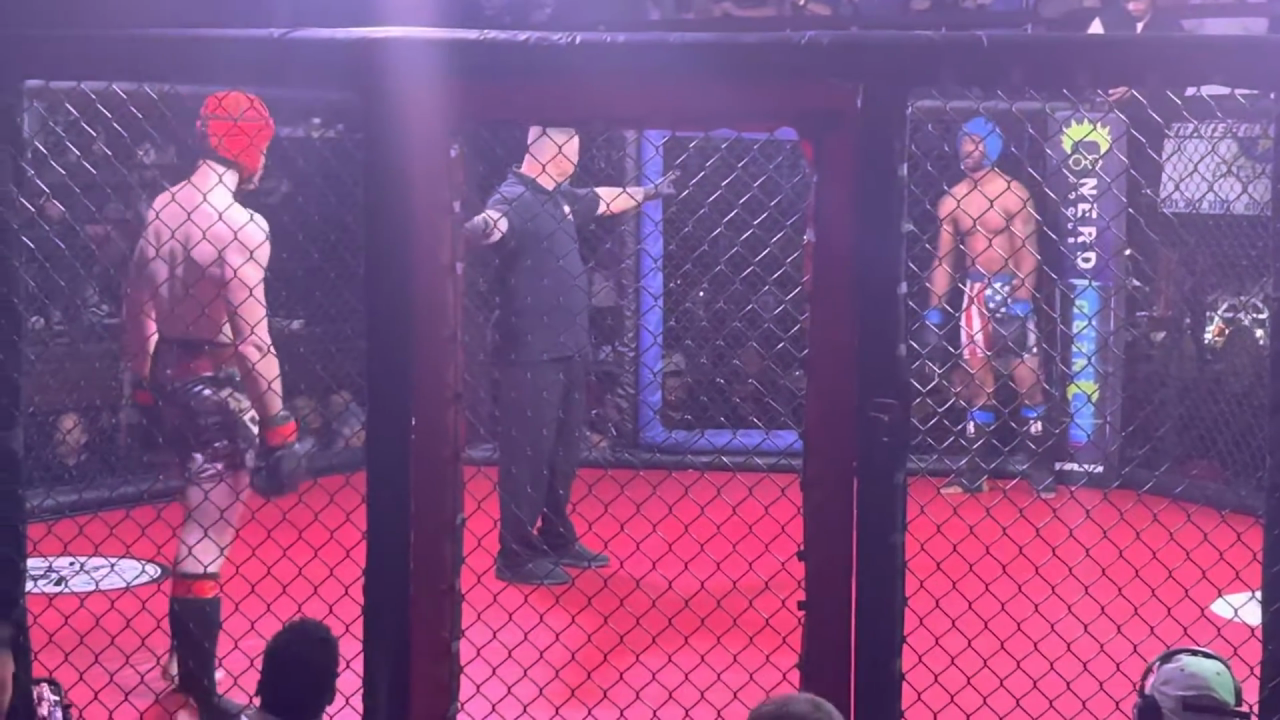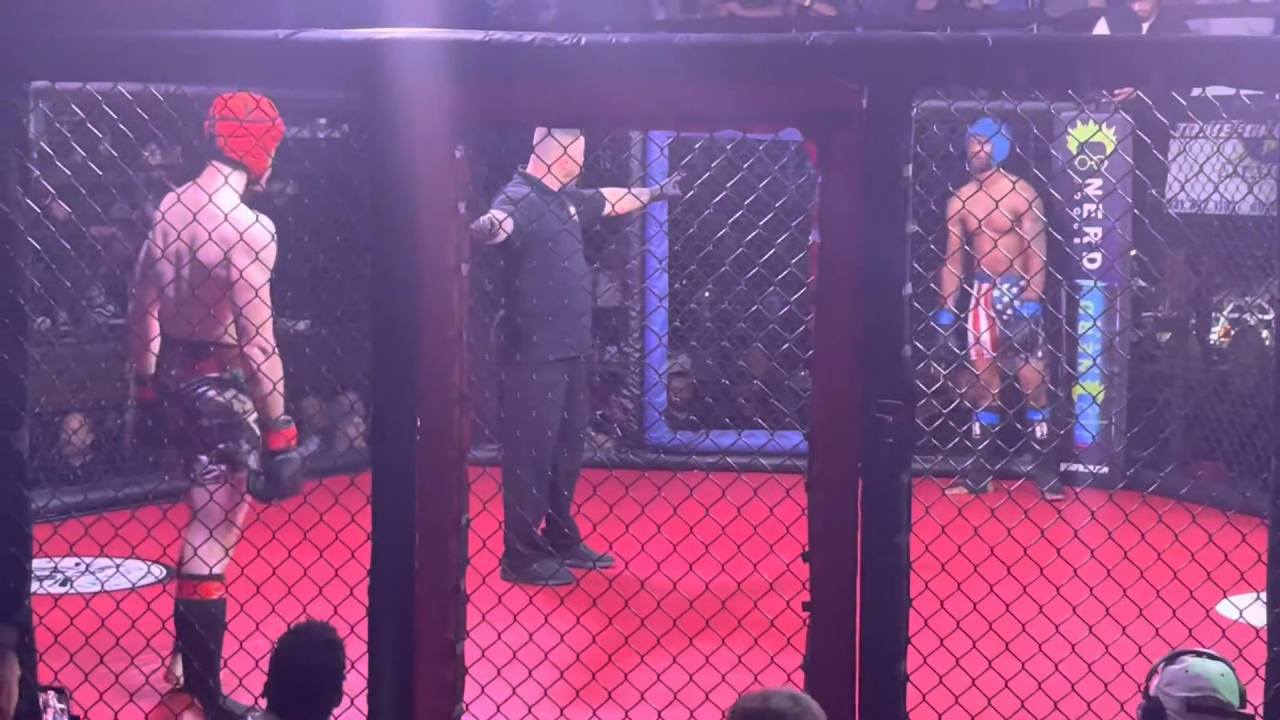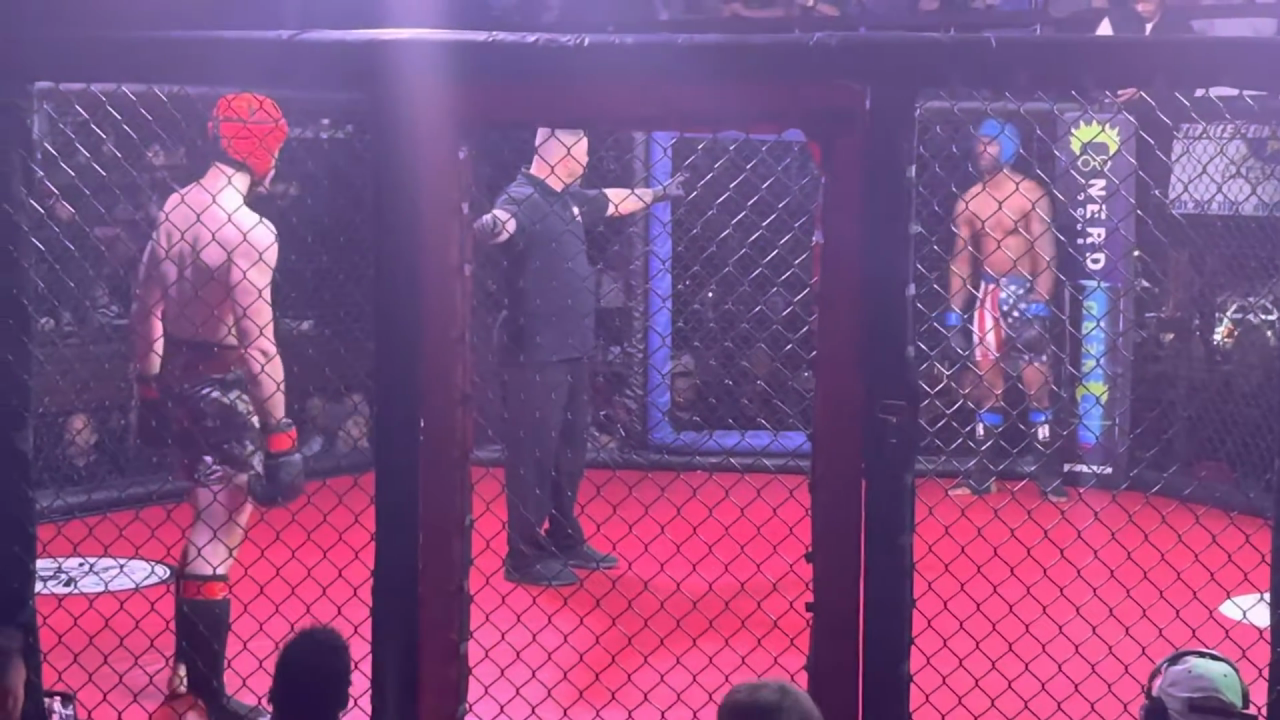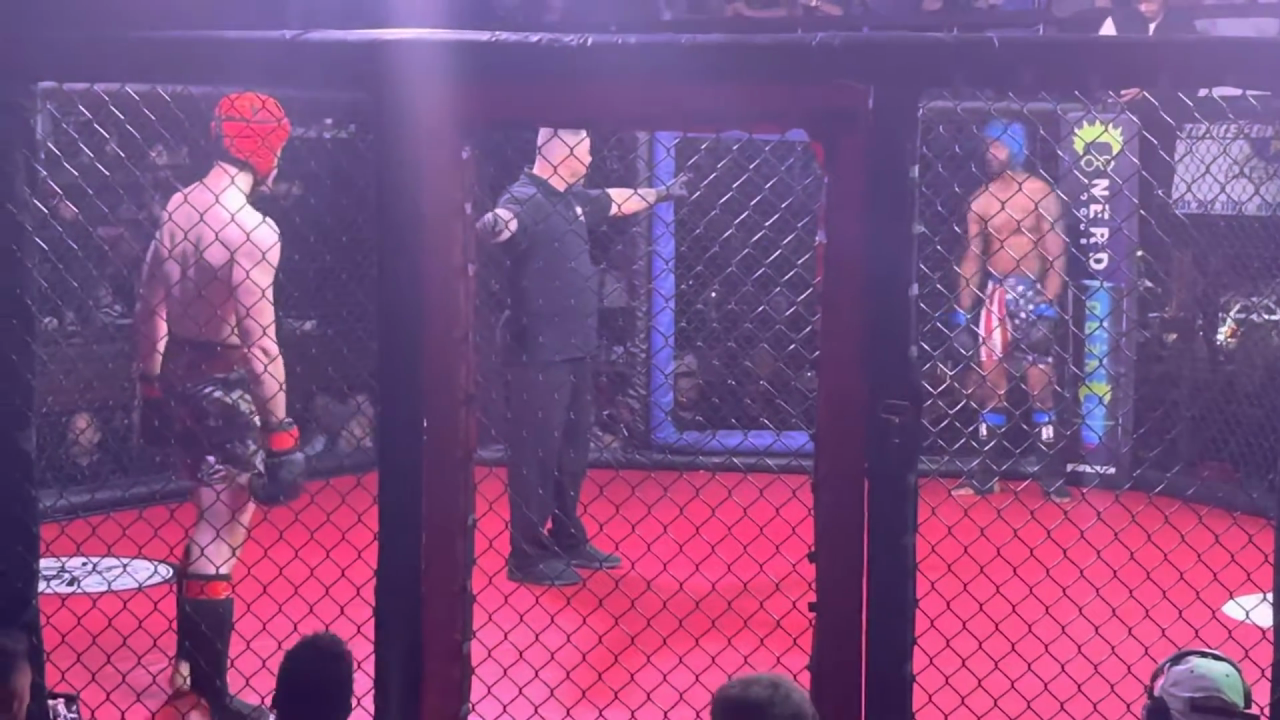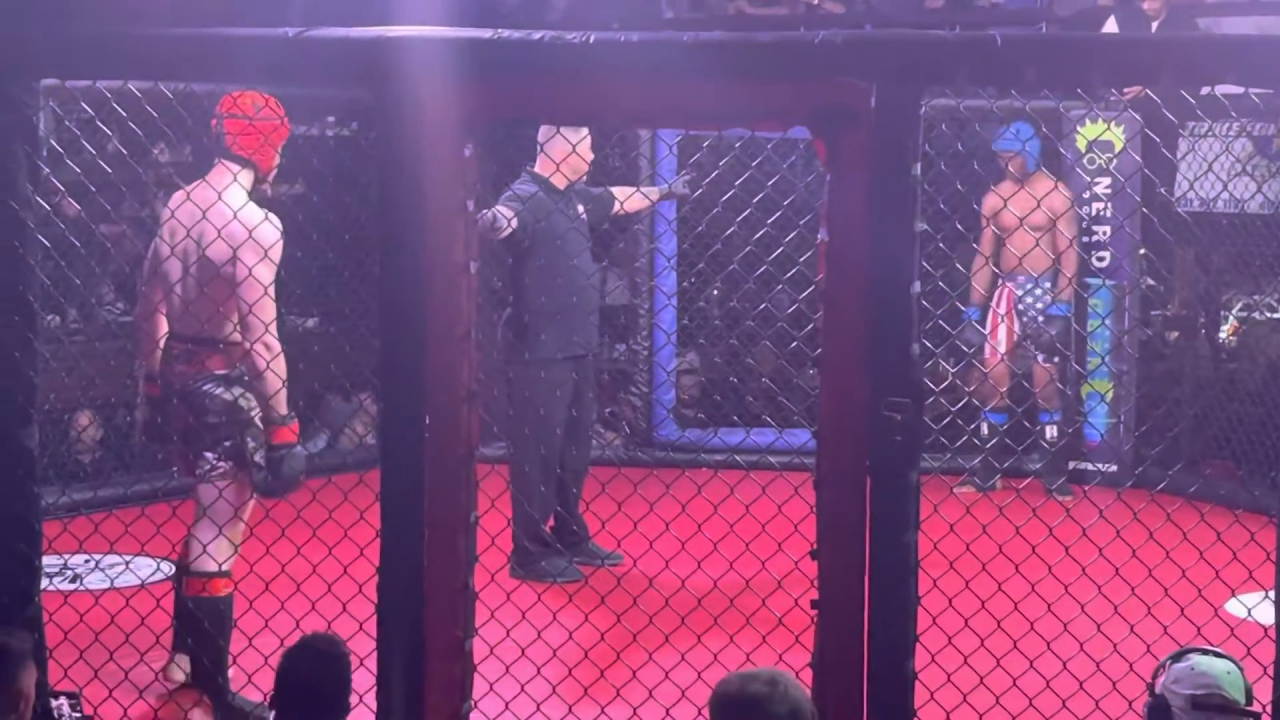
dt=0.1s
person 1, frame 1
left shoulder: (162, 207)
right shoulder: (241, 225)
left elbow: (138, 310)
right elbow: (252, 341)
left wrist: (143, 389)
right wrist: (278, 427)
left hip: (169, 377)
right hip: (216, 386)
left knee: (199, 530)
right knee: (207, 543)
left ankle: (184, 662)
person 1, frame 2
left shoulder: (170, 206)
right shoulder: (248, 227)
left elbow: (142, 307)
right elbow: (257, 344)
left wrist: (145, 388)
right wrist: (279, 435)
left hip: (174, 378)
right hip: (219, 384)
left knee: (206, 529)
right knee: (212, 542)
left ankle: (187, 659)
person 1, frame 3
left shoulder: (175, 207)
right shoulder: (250, 229)
left elbow: (146, 308)
right elbow: (257, 347)
left wrist: (149, 387)
right wrist: (280, 439)
left hip: (177, 378)
right hip: (222, 385)
left knee: (208, 529)
right knee: (215, 542)
left ankle: (189, 661)
person 1, frame 4
left shoulder: (177, 206)
right shoulder: (251, 228)
left elbow: (149, 307)
right elbow: (258, 345)
left wrist: (151, 384)
right wrist: (281, 436)
left hip: (179, 376)
right hip: (224, 384)
left knee: (211, 527)
right knee: (218, 542)
left ankle: (189, 660)
person 1, frame 5
left shoulder: (178, 204)
right shoulder: (255, 224)
left elbow: (150, 306)
right elbow: (260, 340)
left wrist: (153, 383)
right wrist: (282, 430)
left hip: (179, 373)
right hip: (224, 381)
left knee: (209, 523)
right knee: (219, 537)
left ankle: (185, 653)
person 2, frame 1
left shoulder: (560, 197)
right shoulder: (514, 198)
left elbow: (603, 201)
right elbow: (494, 221)
left wrist: (648, 192)
right wrist: (480, 228)
left hip: (568, 348)
right hip: (530, 354)
left knee: (564, 448)
right knee: (529, 451)
left ankle: (558, 539)
right ankle: (518, 554)
person 2, frame 2
left shoulder: (566, 197)
right shoulder: (519, 198)
left elbow: (607, 201)
right elbow: (500, 220)
left wrist: (654, 193)
right wrist: (486, 227)
left hip: (570, 349)
right hip: (533, 354)
left knee: (566, 449)
right knee: (531, 452)
left ankle: (561, 540)
right ankle: (522, 554)
person 2, frame 3
left shoulder: (570, 198)
right shoulder: (522, 198)
left elbow: (611, 201)
right elbow: (503, 221)
left wrist: (658, 194)
right wrist: (489, 226)
left hip: (573, 349)
right hip: (536, 355)
left knee: (570, 450)
right knee: (534, 452)
left ankle: (565, 540)
right ankle: (526, 555)
person 2, frame 4
left shoulder: (573, 198)
right shoulder: (525, 198)
left elbow: (615, 201)
right elbow: (506, 219)
left wrist: (661, 193)
right wrist: (491, 226)
left hip: (575, 349)
right hip: (539, 354)
left knee: (572, 450)
right knee: (537, 453)
left ankle: (568, 540)
right ankle: (528, 555)
person 2, frame 5
left shoulder: (575, 196)
right shoulder: (525, 196)
left elbow: (617, 199)
right elbow: (506, 217)
left wrist: (664, 192)
right wrist: (490, 223)
left hip: (577, 346)
right hip: (540, 352)
left knee: (574, 447)
right knee: (539, 450)
left ankle: (570, 537)
right ankle: (530, 552)
person 3, frame 1
left shoulder: (1014, 194)
right shoulder: (951, 201)
left elbow: (1029, 255)
right elbow: (943, 260)
left wrist: (1019, 308)
right wrist: (933, 314)
left hip: (1012, 291)
right hip: (974, 293)
left knee: (1028, 380)
right knee: (978, 383)
left ankle: (1039, 467)
right ankle: (975, 470)
person 3, frame 2
left shoulder: (1023, 194)
right shoulder: (960, 200)
left elbow: (1038, 254)
right elbow: (953, 260)
left wrist: (1030, 307)
right wrist: (945, 315)
left hip: (1019, 292)
right hip: (982, 293)
left knee: (1033, 381)
right knee: (984, 383)
left ankle: (1045, 470)
right ankle: (980, 470)
person 3, frame 3
left shoulder: (1031, 194)
right shoulder: (968, 201)
left elbow: (1046, 255)
right elbow: (961, 260)
left wrist: (1038, 309)
right wrist: (954, 316)
left hip: (1025, 293)
right hip: (988, 294)
left knee: (1037, 383)
right knee: (987, 384)
left ankle: (1047, 472)
right ankle: (983, 471)
person 3, frame 4
left shoulder: (1042, 195)
right shoulder: (980, 201)
left elbow: (1056, 256)
right elbow: (971, 260)
left wrist: (1047, 311)
right wrist: (962, 315)
left hip: (1033, 293)
right hip: (995, 293)
left knee: (1041, 383)
right knee: (990, 383)
left ankle: (1051, 473)
right ankle: (985, 473)
person 3, frame 5
left shoulder: (1057, 195)
right shoulder: (994, 198)
left elbow: (1069, 255)
right elbow: (983, 257)
left wrist: (1060, 311)
right wrist: (973, 312)
left hip: (1042, 292)
right hip: (1004, 291)
left knee: (1046, 382)
right knee: (993, 381)
left ankle: (1054, 472)
right ankle: (988, 469)
